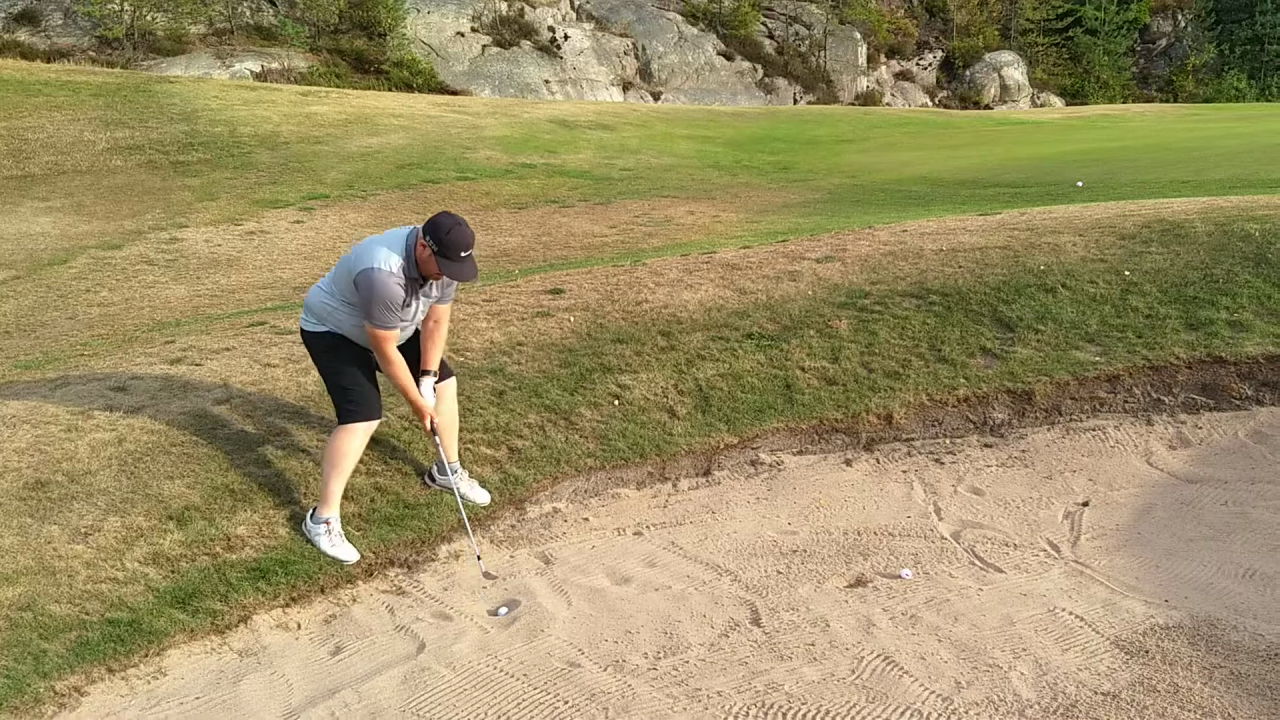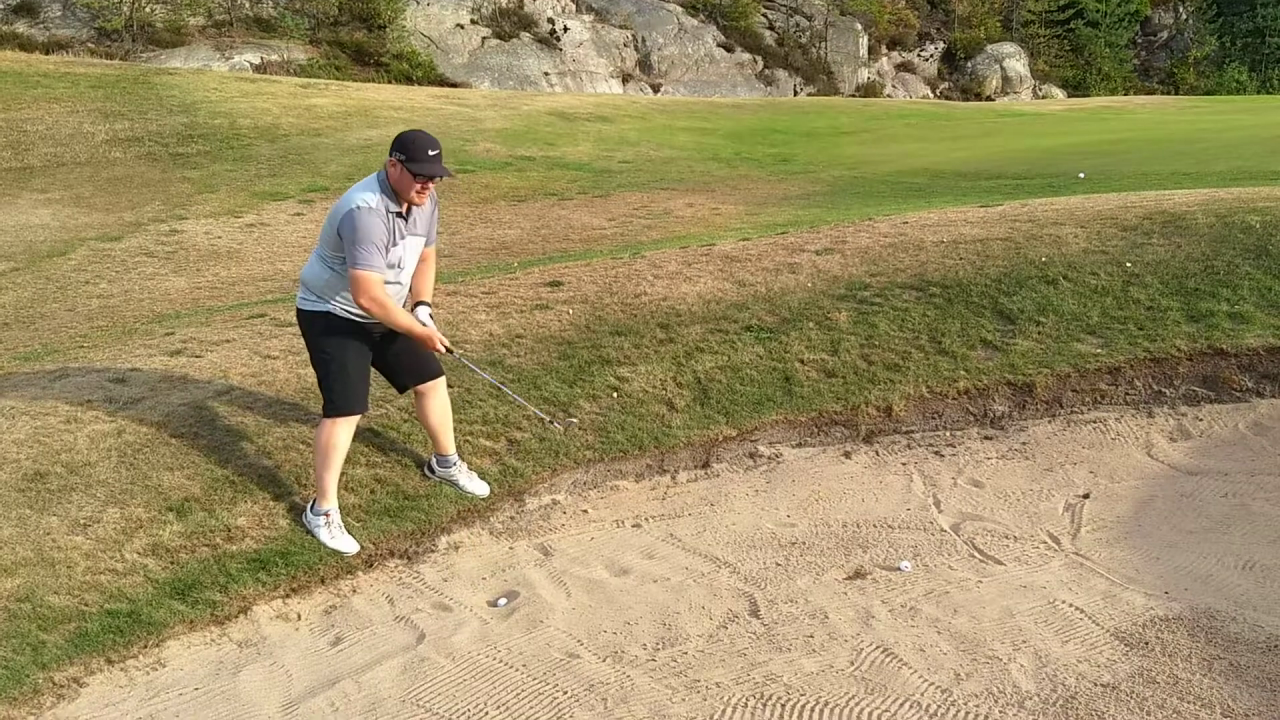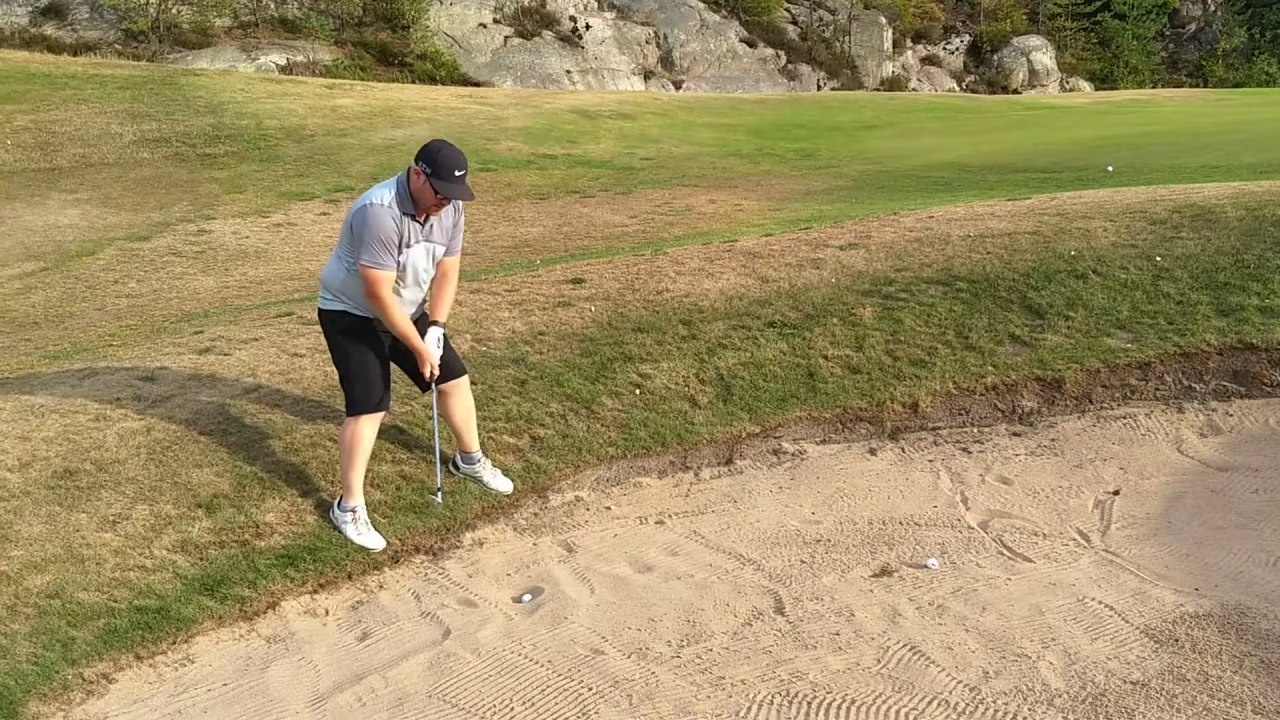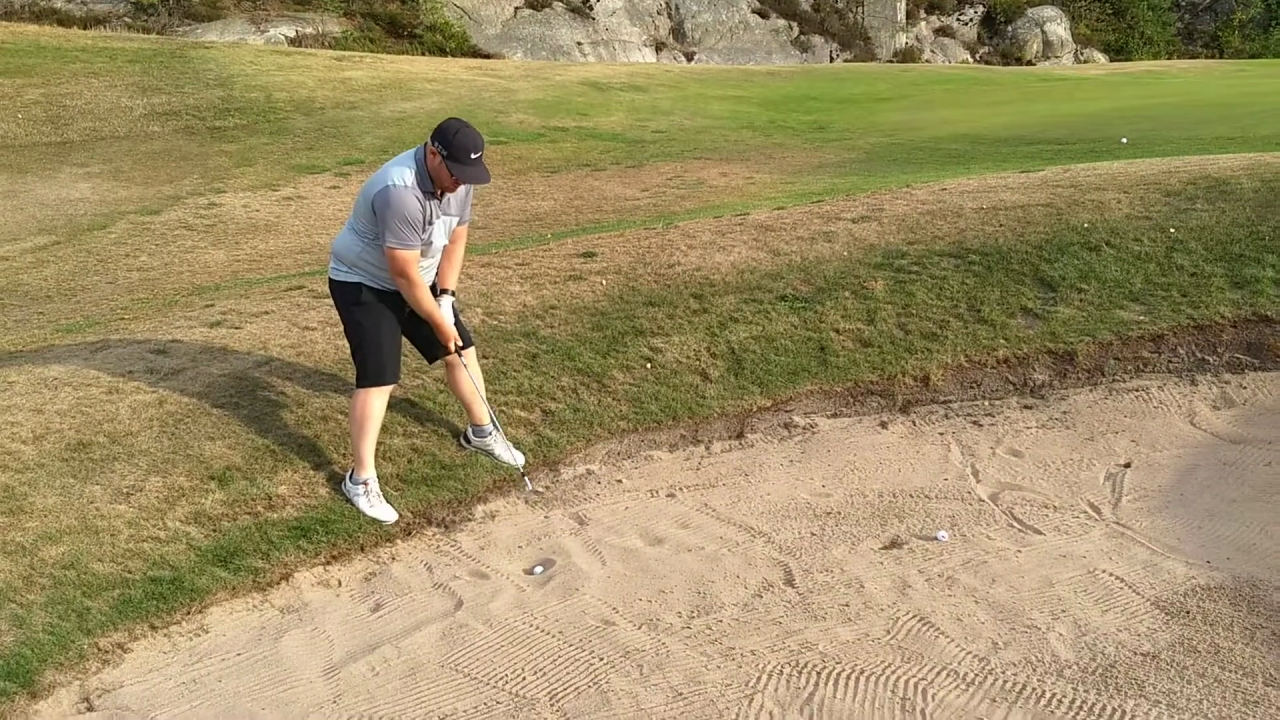
dt=0.7s
person 1, frame 1
left shoulder: (443, 259)
right shoulder: (384, 273)
left elbow: (437, 319)
right elbow: (384, 349)
left wrist: (427, 380)
right wrist: (417, 402)
left hip: (390, 328)
right hip: (333, 332)
left knee: (444, 382)
right knee: (361, 419)
left ankle: (447, 470)
right ankle: (323, 519)
person 1, frame 2
left shoulder: (424, 199)
right shoulder: (366, 212)
left elbow: (425, 257)
right elbow: (367, 296)
left wrist: (423, 310)
right wrist: (420, 332)
left hip: (385, 314)
right hip: (333, 314)
left knee: (431, 379)
right knee: (345, 409)
left ankle: (445, 462)
right ankle: (322, 511)
person 1, frame 3
left shoulder: (450, 208)
right shoulder: (379, 212)
left elbow: (447, 272)
right elbow: (377, 294)
left wrist: (435, 331)
right wrist: (417, 348)
left hip: (409, 311)
right hip: (353, 314)
left knee: (455, 379)
right knee: (368, 407)
left ankle: (470, 459)
right ankle: (349, 507)
person 1, frame 4
left shoulder: (457, 180)
right shoulder: (400, 191)
left elbow: (456, 239)
right elbow: (404, 274)
left wrist: (446, 297)
right wrist: (439, 324)
left hip: (418, 281)
right hip: (364, 284)
left knee: (461, 351)
right knee: (378, 379)
left ankle: (481, 432)
right ankle: (361, 480)
